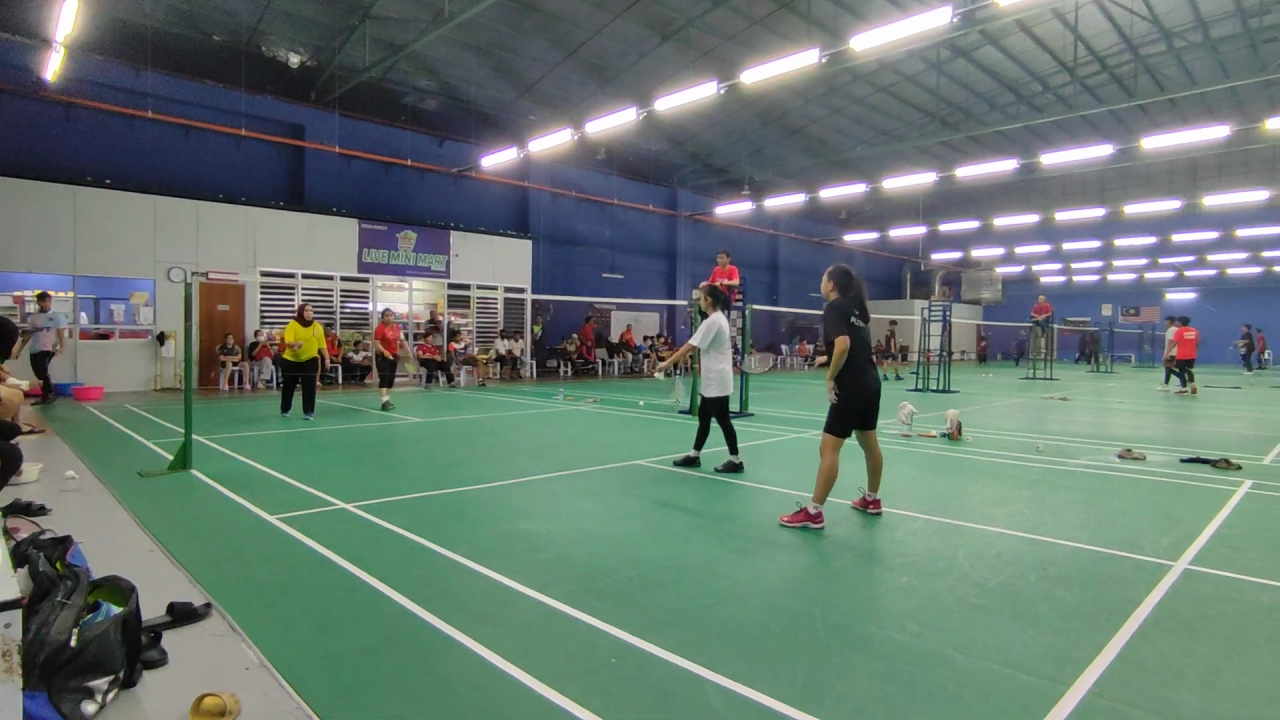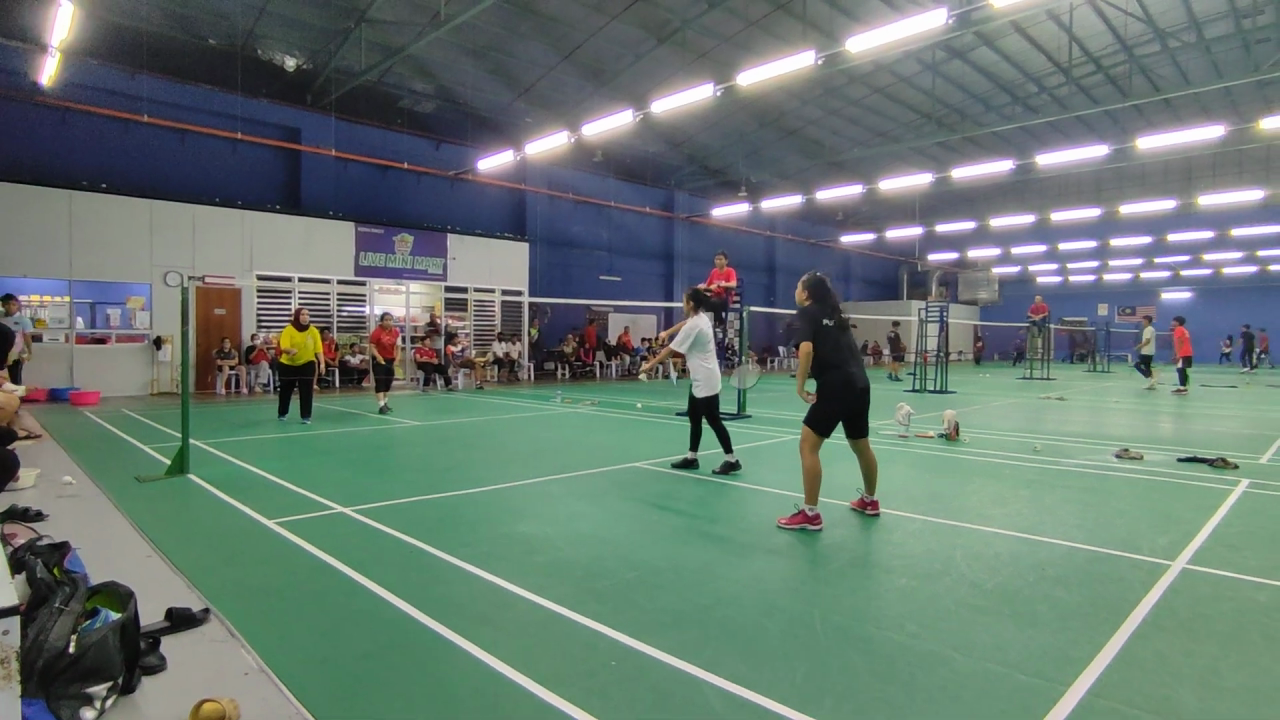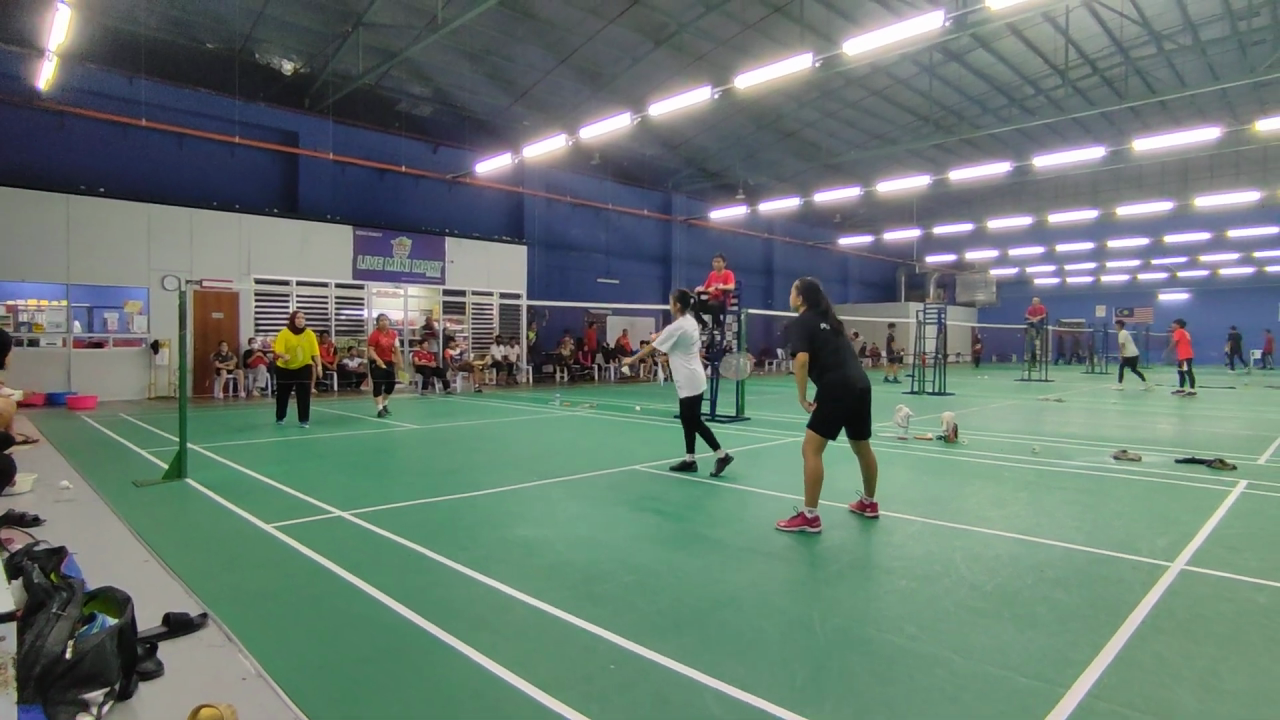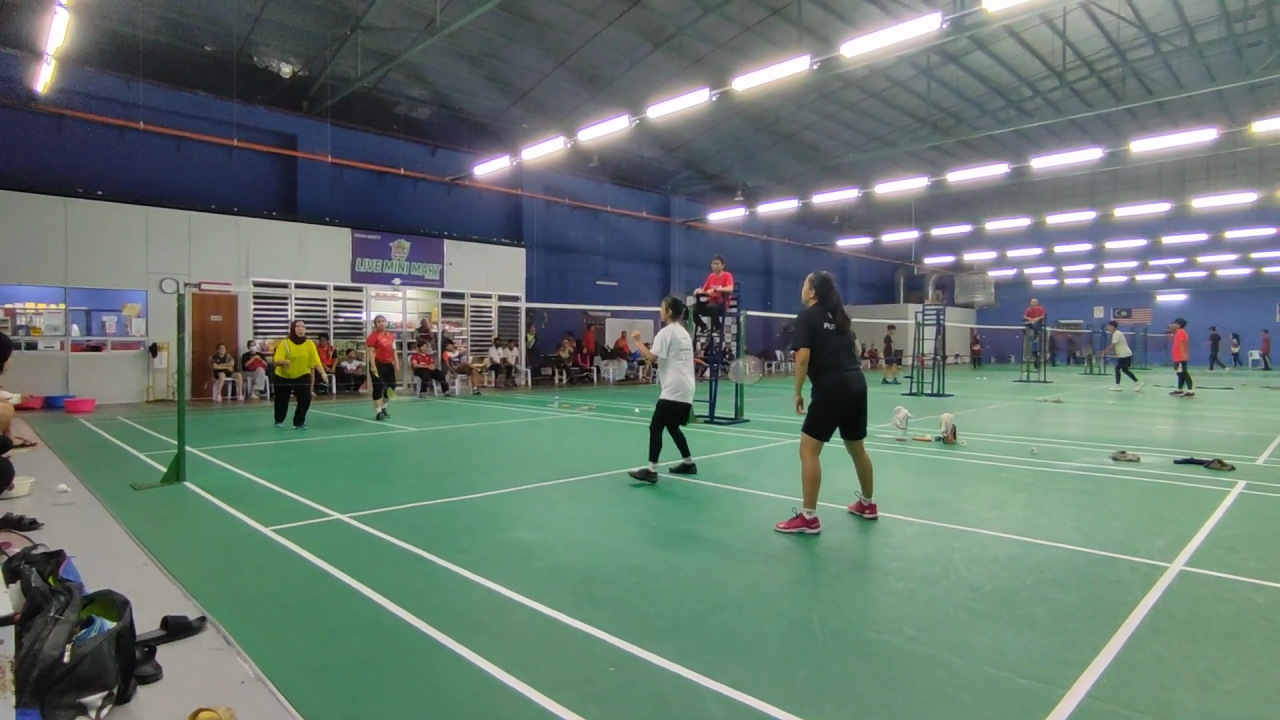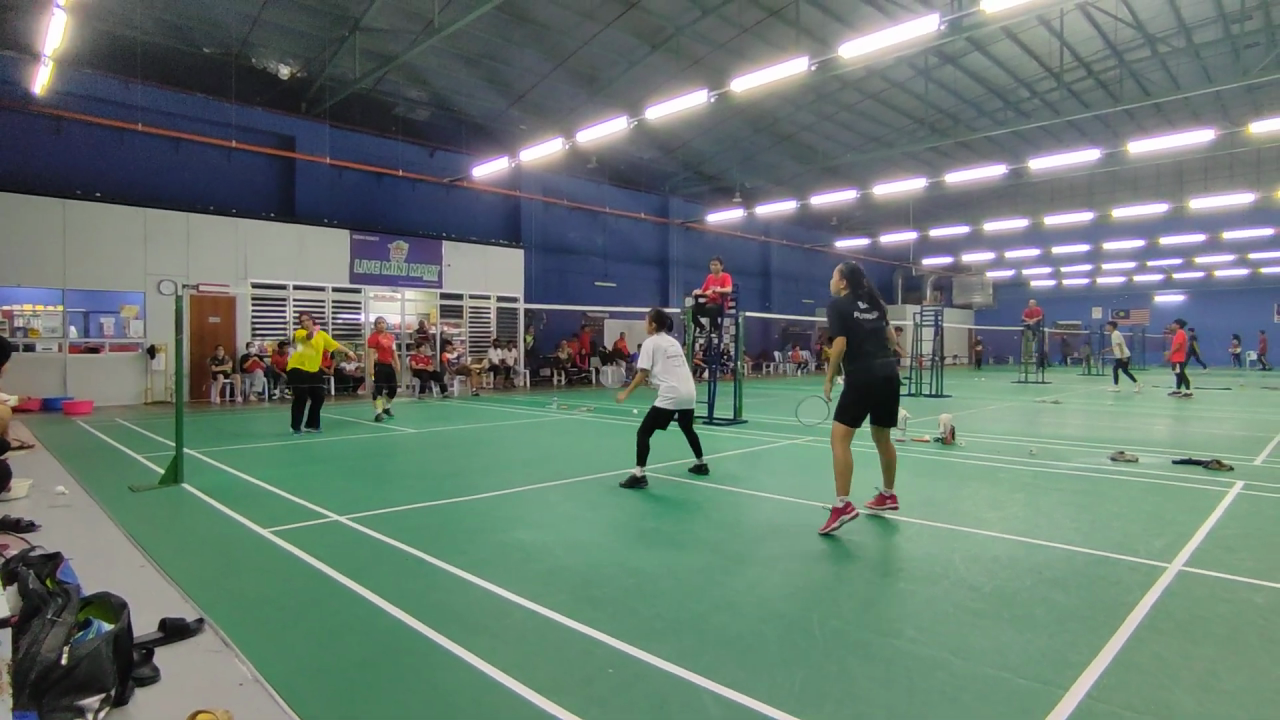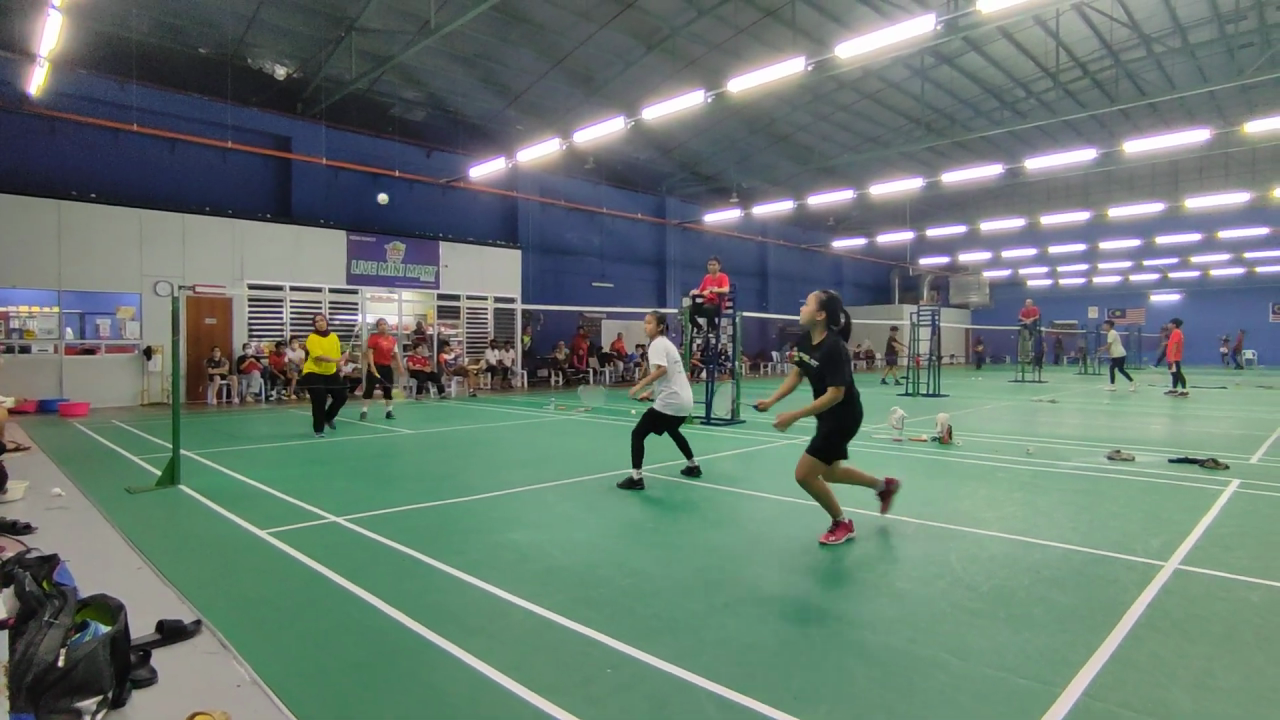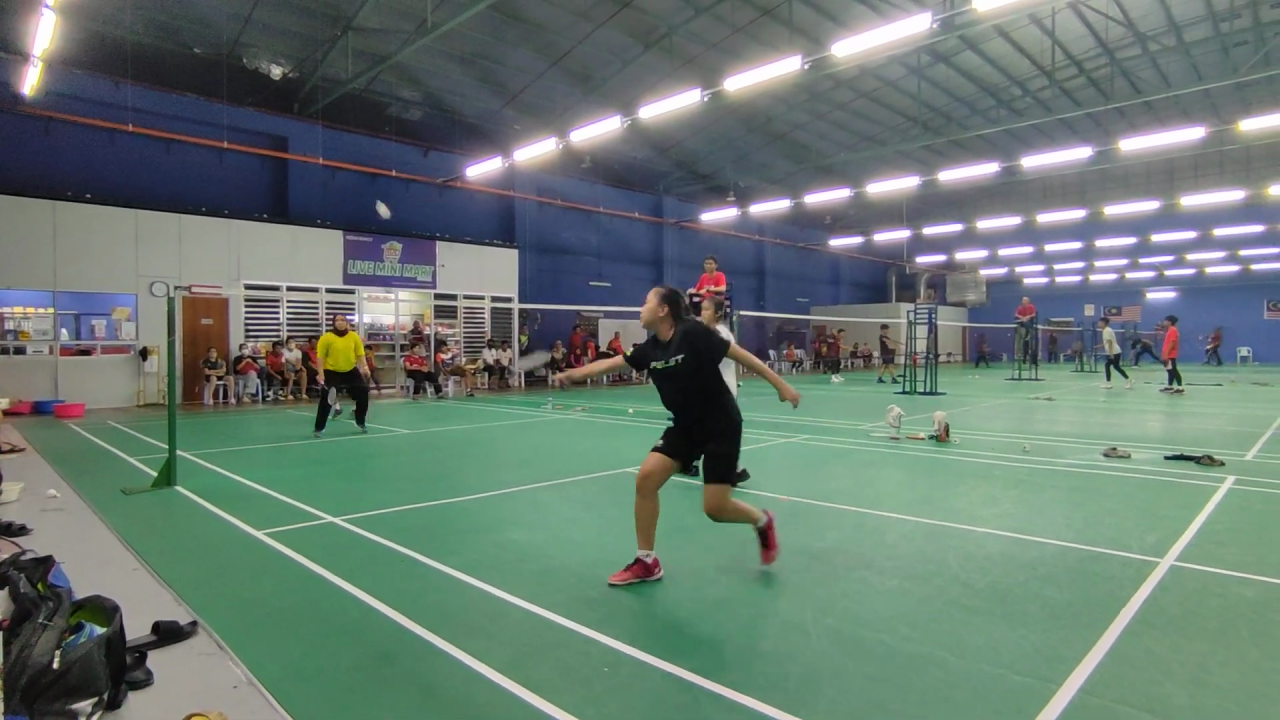
dt=0.5s
person 1, frame 1
left shoulder: (834, 307)
right shoulder: (856, 308)
left elbow: (842, 345)
left wrist: (830, 378)
right wrist: (829, 360)
left hip: (852, 387)
right hip: (871, 384)
left knee: (829, 448)
right knee: (869, 442)
left ankle: (813, 512)
right ankle: (872, 499)
person 1, frame 2
left shoulder: (806, 313)
right shoulder: (833, 315)
left elbow: (806, 350)
left wrist: (800, 386)
right wrist: (815, 371)
left hip: (835, 387)
right hip: (860, 385)
left knee: (808, 446)
right knee: (861, 446)
left ankle: (810, 514)
right ankle: (870, 500)
person 1, frame 3
left shoulder: (802, 322)
right shoulder: (828, 319)
left elbow: (802, 360)
left wrist: (802, 397)
left hip: (836, 389)
right hip: (861, 385)
left knee: (811, 450)
right knee: (862, 447)
left ankle: (810, 516)
right ankle: (869, 502)
person 1, frame 4
left shoulder: (808, 316)
right shoulder: (839, 316)
left elbow: (803, 357)
left wrist: (797, 393)
left hip: (831, 391)
right hip: (857, 386)
left knee: (809, 451)
right knee: (856, 448)
left ankle: (808, 517)
right ankle: (868, 504)
person 1, frame 5
left shoulder: (838, 305)
right shoulder: (872, 304)
left elbow: (840, 346)
right elbow: (892, 339)
left wrist: (828, 379)
left hip: (863, 378)
right hip: (889, 376)
left knee: (840, 440)
right knee: (882, 437)
left ankle: (843, 506)
right ankle: (887, 494)
person 1, frame 6
left shoulder: (834, 349)
right shoulder: (806, 340)
left elbow: (835, 395)
right elbow: (795, 376)
left wrist: (793, 416)
right wrist: (771, 400)
left hip: (843, 417)
right hip: (838, 414)
left knee: (803, 474)
right knee: (829, 472)
left ankle: (841, 523)
right ankle: (884, 485)
person 1, frame 7
left shoulder: (693, 334)
right shoulder: (649, 349)
left elbow: (741, 356)
right elbow: (612, 364)
left wrist: (781, 384)
right wrist: (570, 375)
left hip: (719, 426)
right hip: (685, 427)
left knee: (716, 508)
right knee: (646, 479)
left ankle: (762, 521)
right ankle: (646, 562)
person 2, frame 1
left shoulder: (712, 322)
right shoulder: (718, 318)
left elbow: (691, 346)
left wrist: (667, 363)
right wrist: (685, 352)
left hip: (717, 381)
right hip: (712, 380)
left knee: (722, 419)
right knee: (704, 418)
left ankle: (735, 460)
right ankle: (694, 455)
person 2, frame 2
left shoulder: (693, 326)
right shoulder: (701, 318)
left elbow: (670, 350)
left wrist: (650, 365)
right wrist: (667, 332)
left hip: (706, 381)
right hip: (700, 380)
left knee: (713, 420)
right knee: (694, 418)
left ankle: (731, 460)
right ankle: (692, 457)
person 2, frame 3
left shoulder: (677, 328)
right shoulder: (691, 322)
left elbow: (652, 348)
left wrist: (632, 359)
right wrist: (658, 335)
left hip: (689, 383)
right hip: (693, 380)
left knee: (695, 422)
right knee: (687, 420)
left ankle: (722, 455)
right ankle: (690, 460)
person 2, frame 4
left shoulder: (667, 332)
right shoulder: (683, 332)
left elbow: (651, 357)
left wrist: (637, 341)
left hip: (674, 389)
right hip: (686, 388)
left knee: (656, 426)
right knee: (672, 426)
left ankle: (651, 469)
right ankle: (688, 463)
person 2, frame 5
left shoulder: (650, 343)
right shoulder: (673, 342)
left elbow: (643, 374)
left wrist: (626, 392)
left hip: (671, 395)
right hip: (689, 393)
left knee: (644, 433)
right knee: (687, 428)
left ankle: (639, 475)
right ankle: (701, 464)
person 2, frame 6
left shoulder: (657, 344)
right shoulder: (666, 344)
left elbow: (662, 369)
left wrist: (640, 386)
right wrist: (651, 392)
left hip: (671, 401)
right hip: (685, 400)
left knee: (638, 434)
right knee: (672, 430)
left ankle: (636, 477)
right ankle: (693, 465)
person 2, frame 7
left shoulder: (714, 334)
right shoulder: (725, 333)
right elbow: (734, 360)
right wrist: (733, 381)
right hip: (726, 390)
left ankle: (738, 470)
